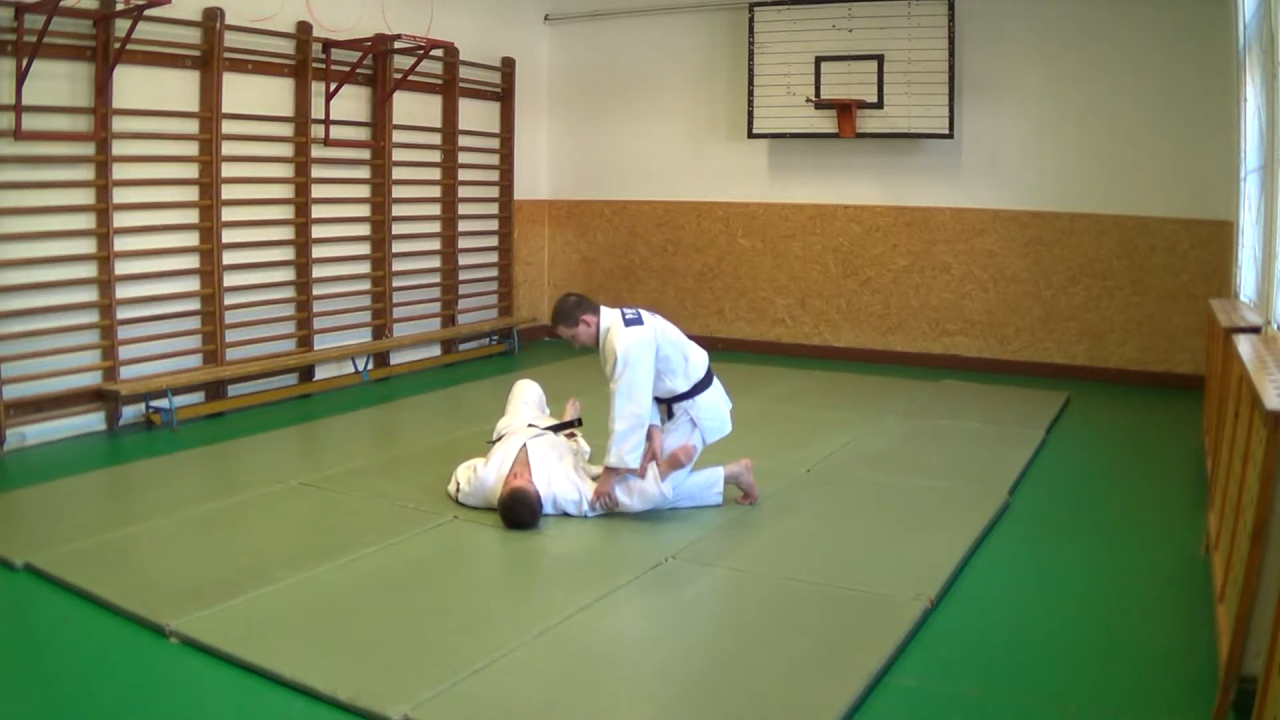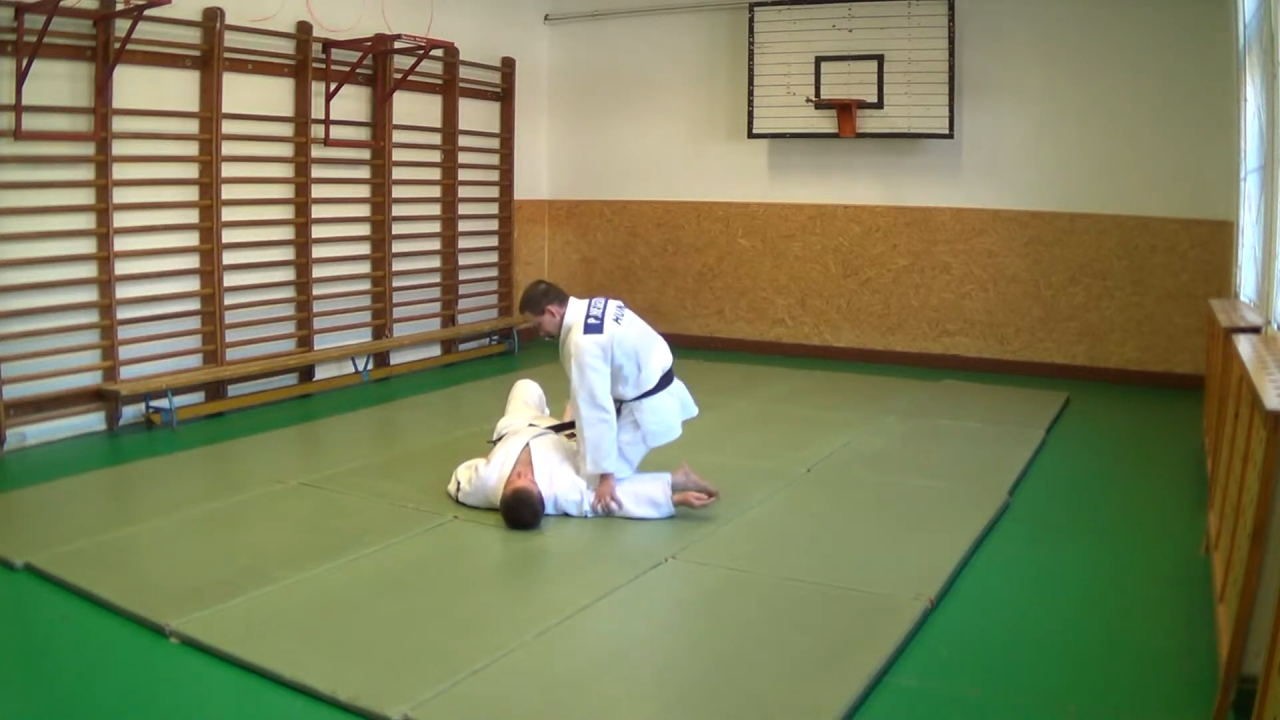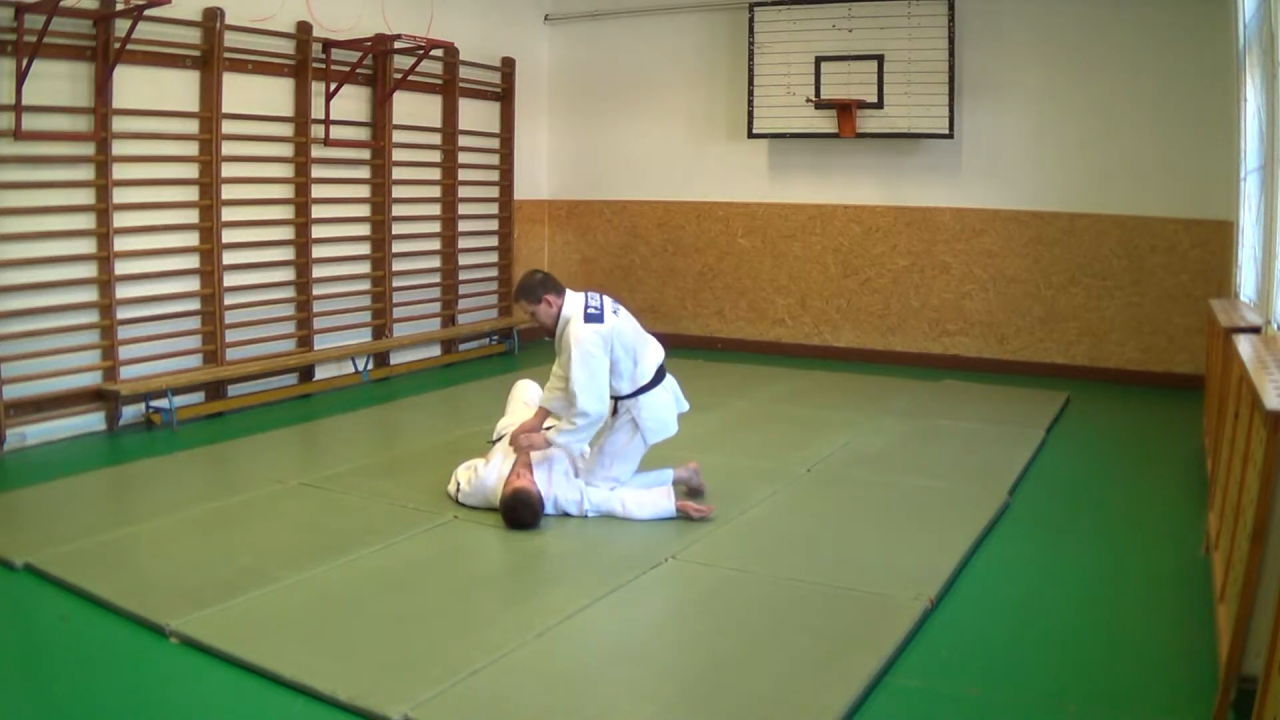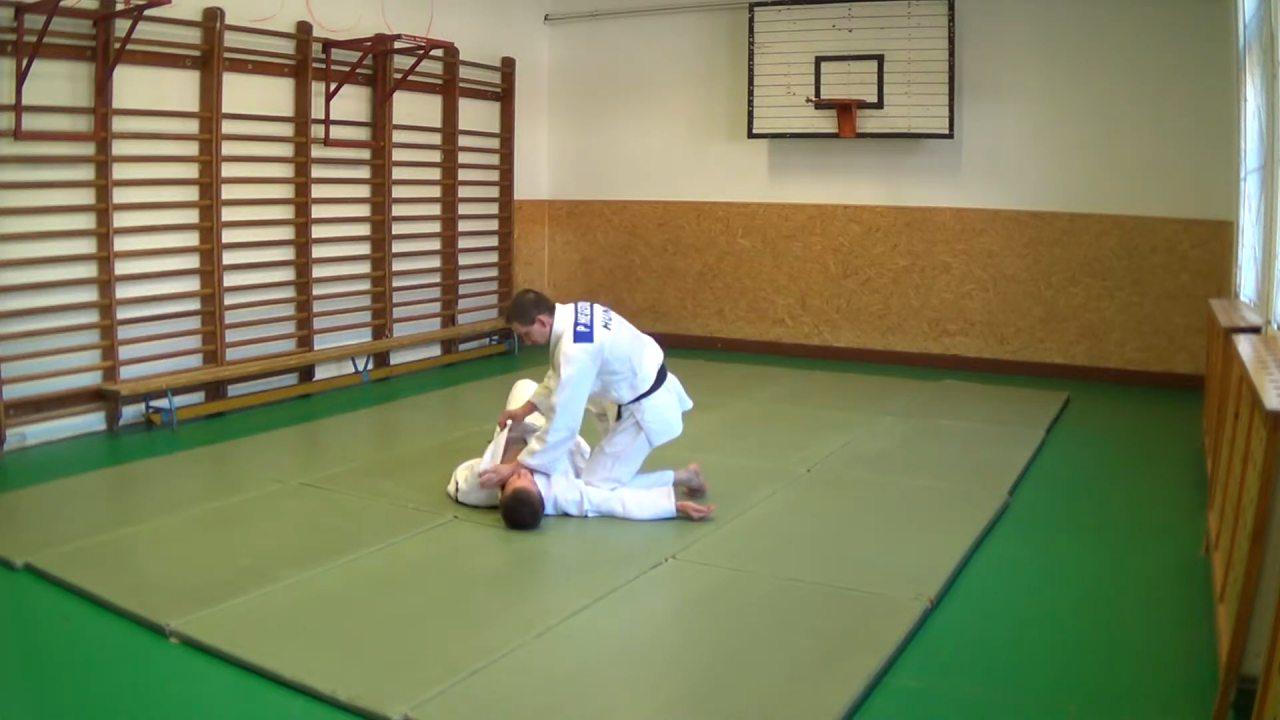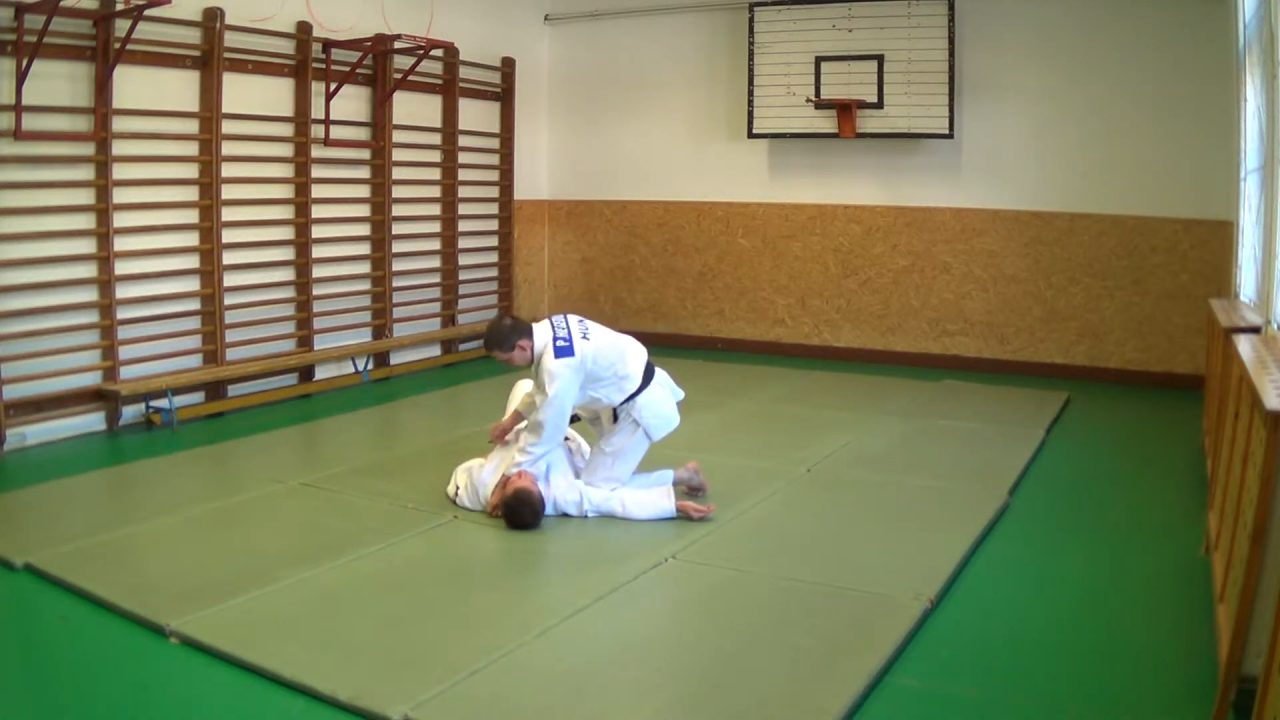
dt=0.5s
person 1, frame 1
left shoulder: (482, 485)
right shoulder: (562, 495)
left elbow: (459, 480)
right elbow: (623, 496)
right wrist: (666, 468)
left hip: (513, 436)
right hip: (555, 443)
left knee: (526, 386)
person 1, frame 2
left shoulder: (482, 484)
right shoulder: (561, 494)
left elbow: (457, 482)
right elbow: (618, 496)
right wrist: (675, 499)
left knee: (527, 388)
person 1, frame 3
left shoulder: (481, 486)
right shoulder: (559, 495)
left elbow: (458, 482)
right elbow: (618, 500)
right wrist: (676, 505)
left knee: (526, 386)
person 1, frame 4
left shoulder: (478, 489)
right shoulder: (558, 495)
left elbow: (458, 484)
right elbow: (619, 500)
right wrist: (676, 505)
left knee: (526, 386)
person 1, frame 5
left shoulder: (477, 489)
right shoulder: (558, 494)
left elbow: (455, 486)
right elbow: (620, 498)
right wrist: (676, 504)
left knee: (526, 385)
person 2, frame 1
left shoulder: (627, 341)
right shoulder: (617, 321)
left elbow: (629, 409)
right elbow: (640, 393)
left wrist: (610, 473)
right wrist: (655, 432)
left hip: (695, 408)
right hip: (676, 397)
left ankle: (735, 472)
person 2, frame 2
left shoulder: (583, 343)
right shoulder: (595, 307)
left elbow: (594, 411)
left wrist: (605, 477)
left hip: (649, 407)
right hip: (659, 393)
person 2, frame 3
left shoulder: (584, 333)
right shoulder: (583, 303)
left elbow: (591, 406)
right elbow: (564, 373)
left wrist: (546, 439)
right wrist: (538, 419)
left hip: (642, 407)
right hip: (648, 395)
left knee: (597, 487)
person 2, frame 4
left shoulder: (575, 350)
right shoulder: (573, 313)
left elbow: (563, 421)
right elbow: (558, 379)
left wrist: (516, 467)
right wrist: (524, 411)
left hip: (647, 409)
right hip: (651, 392)
left knee: (596, 487)
person 2, frame 5
left shoulder: (558, 367)
right shoulder: (545, 330)
left elbow: (545, 431)
right elbow: (542, 389)
right wrist: (511, 420)
left hip: (642, 407)
left knee: (597, 488)
